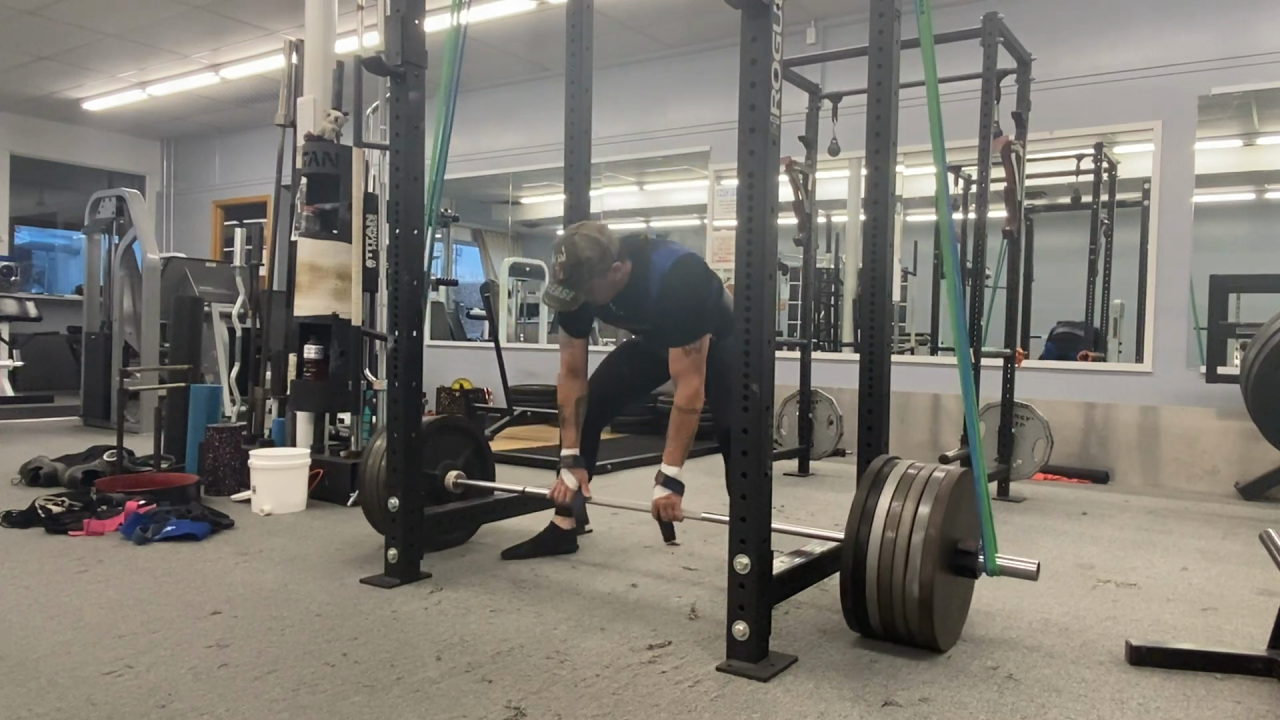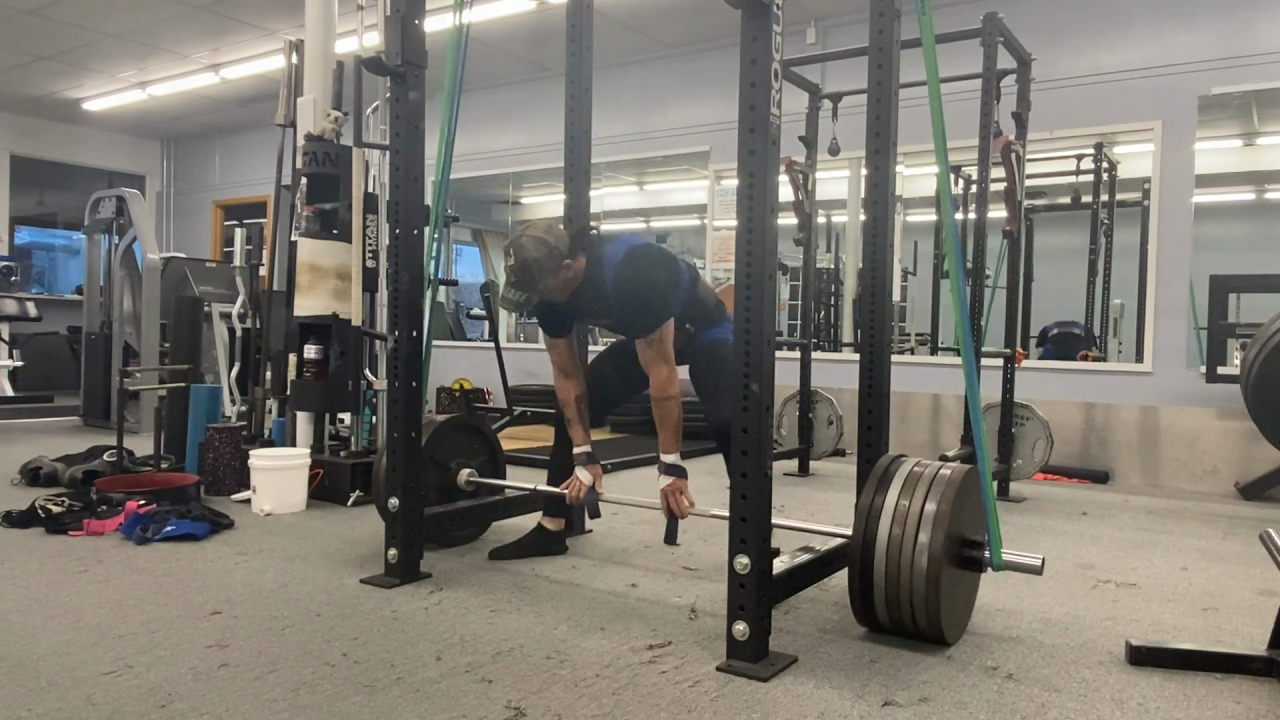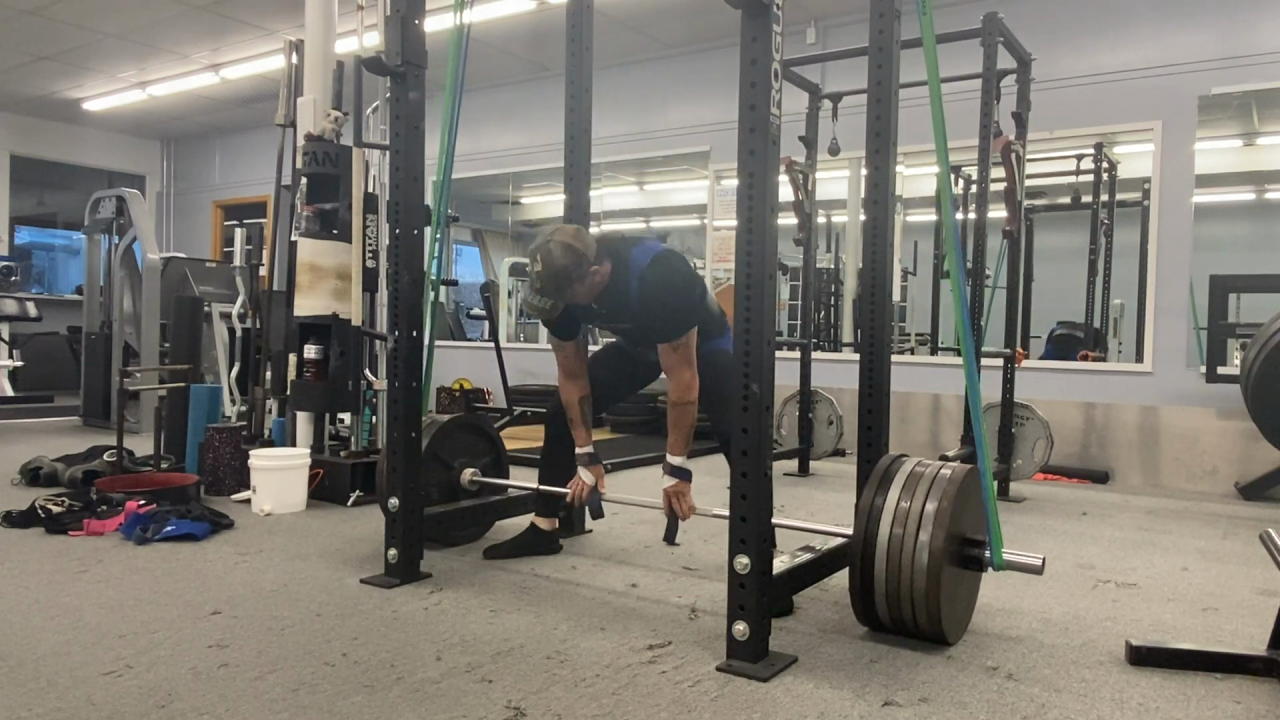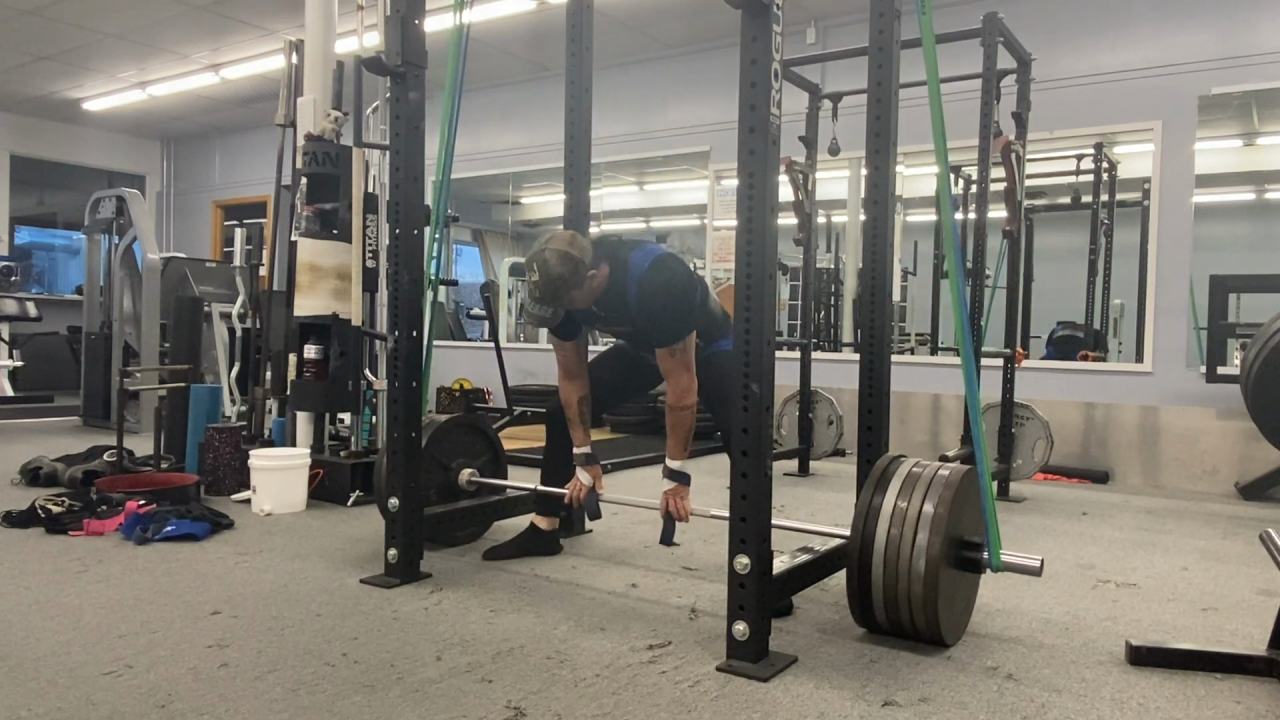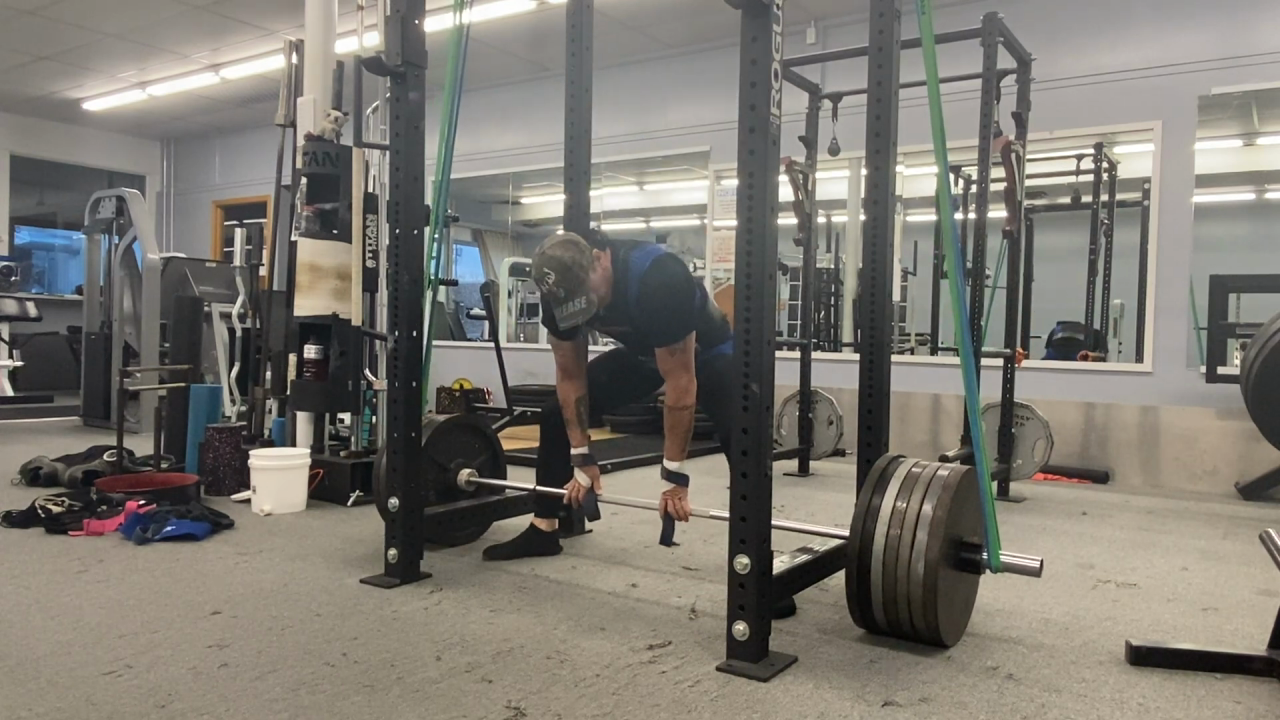
dt=0.4s
person 1, frame 1
left shoulder: (678, 278)
right shoulder: (579, 282)
left elbow: (690, 386)
right elbow: (571, 373)
left wrist: (669, 480)
right wrist: (570, 460)
left hip: (717, 339)
right hip: (653, 340)
left knee: (732, 428)
right knee: (582, 411)
right ankle: (564, 527)
person 1, frame 2
left shoulder: (634, 271)
right shoulder: (548, 290)
left elbow: (662, 374)
right elbow: (567, 375)
left wrist: (670, 467)
right wrist: (583, 457)
left hip: (703, 330)
right hip: (639, 339)
left knee: (726, 422)
right knee: (571, 415)
right ankle: (550, 530)
person 1, frame 3
left shoulder: (659, 276)
right shoulder: (559, 285)
left elbow: (683, 378)
right elbow: (572, 375)
left wrist: (676, 469)
right wrist: (586, 458)
left hip: (702, 342)
right hip: (635, 344)
left knee: (735, 432)
right knee: (560, 416)
right ankle: (543, 530)
person 1, frame 4
left shoulder: (658, 279)
right shoulder: (561, 286)
left elbow: (682, 383)
right elbow: (572, 376)
left wrist: (676, 475)
right wrist: (583, 458)
left hip: (707, 346)
right hip: (640, 347)
right knee: (561, 414)
right ankle: (543, 529)
person 1, frame 5
left shoulder: (658, 277)
right shoulder: (560, 298)
left elbow: (681, 383)
right elbow: (569, 376)
left wrist: (674, 475)
right wrist: (581, 461)
left hip: (709, 352)
right hip: (639, 344)
right knee: (550, 410)
right ankle: (543, 530)
